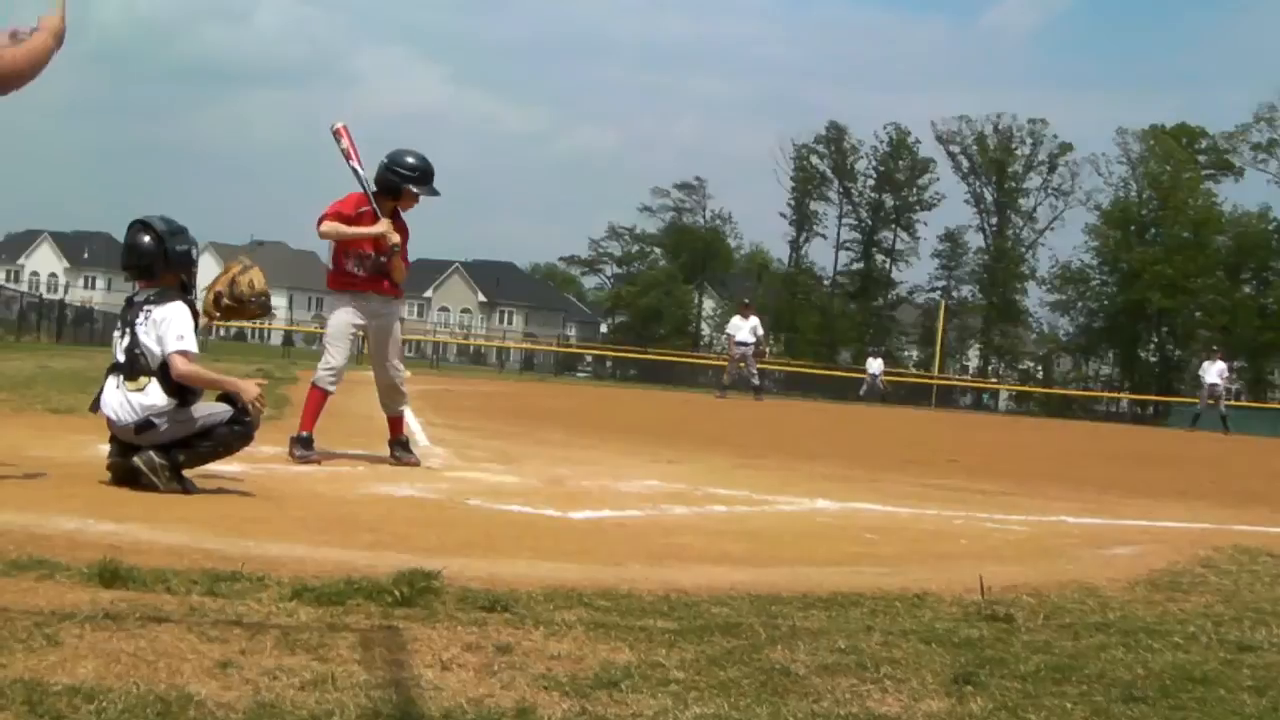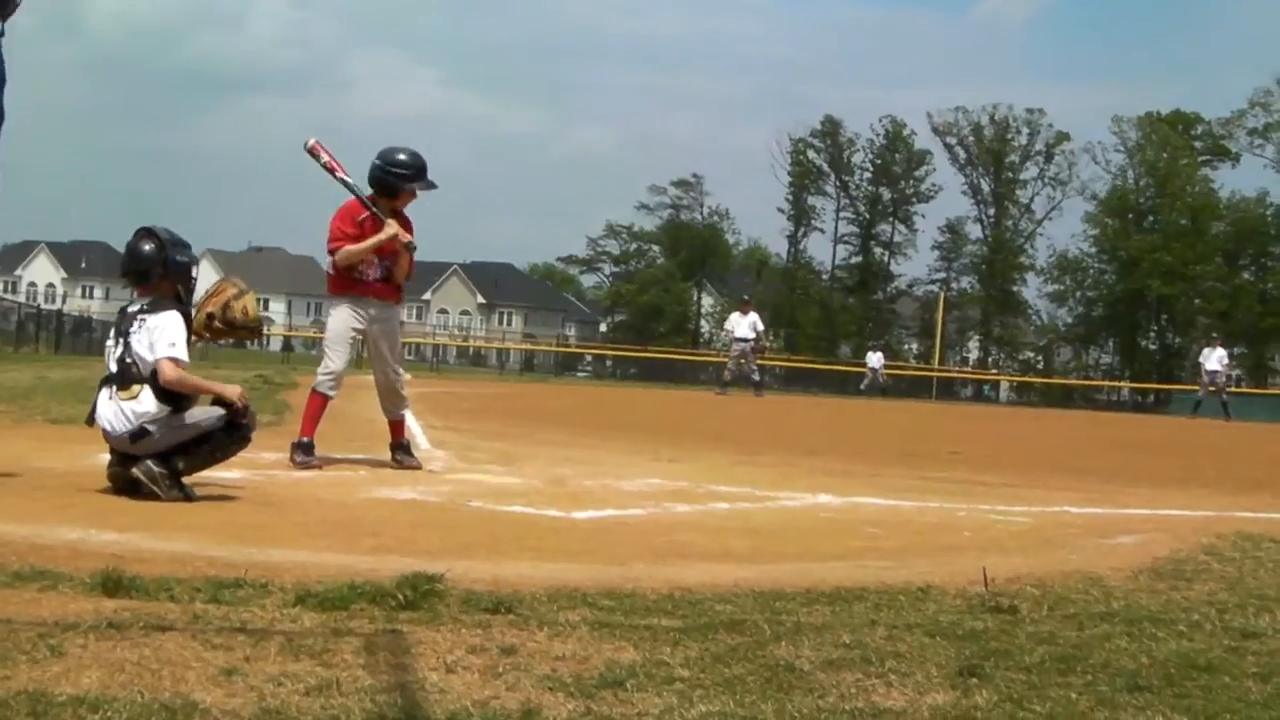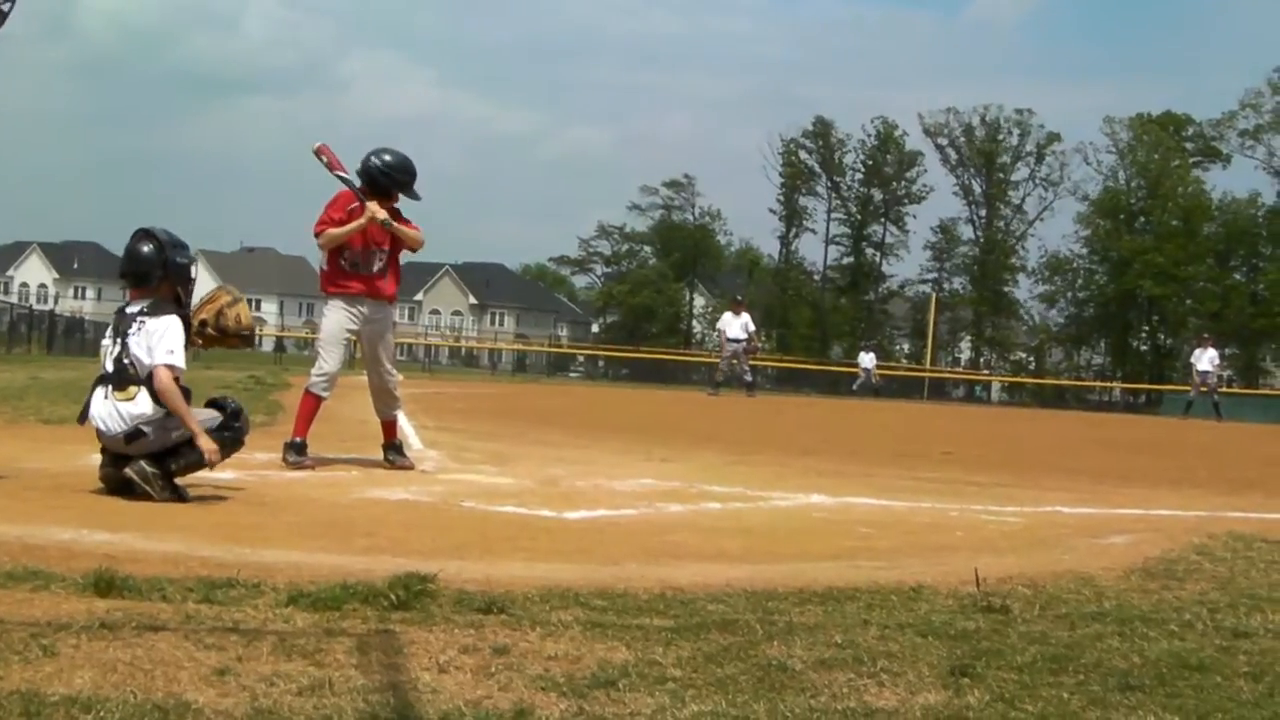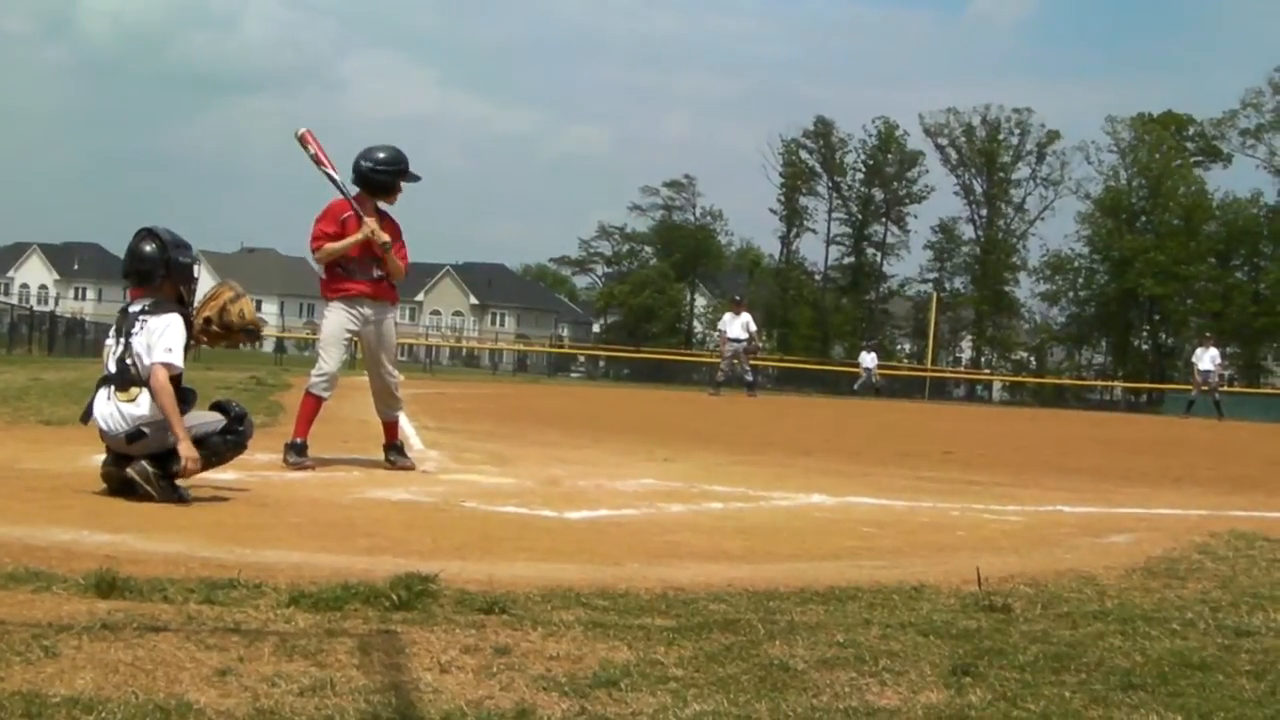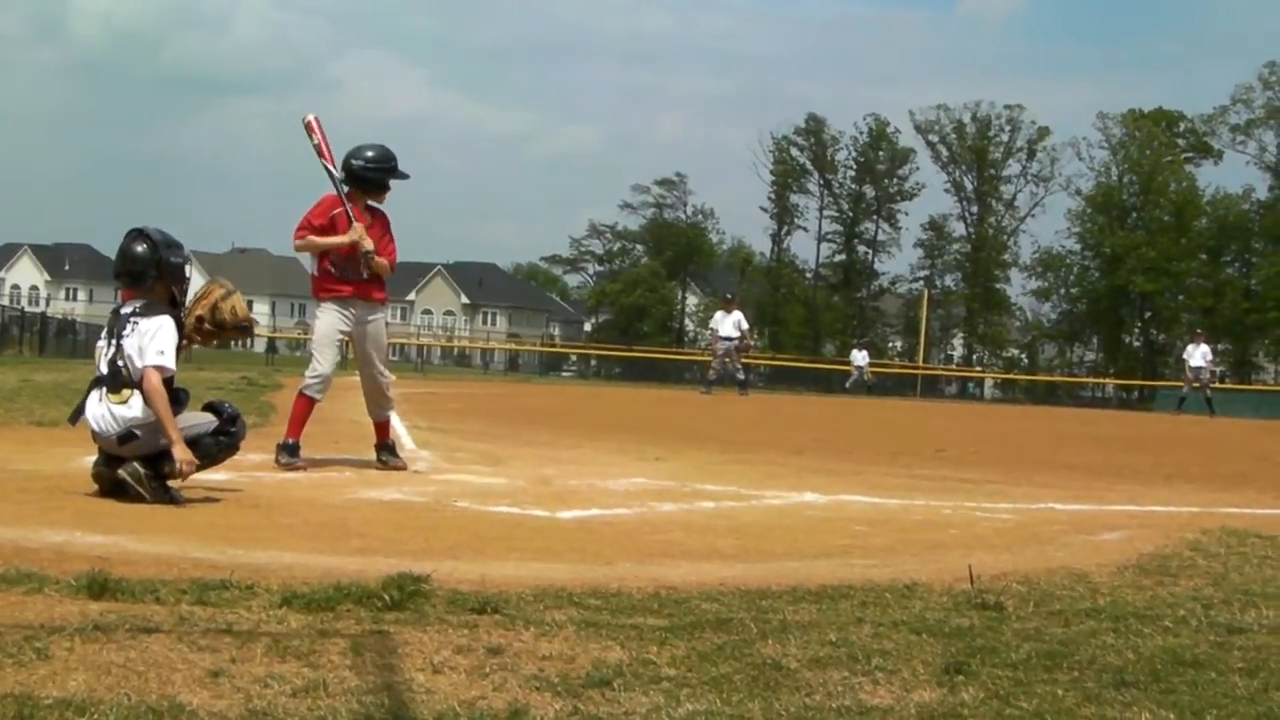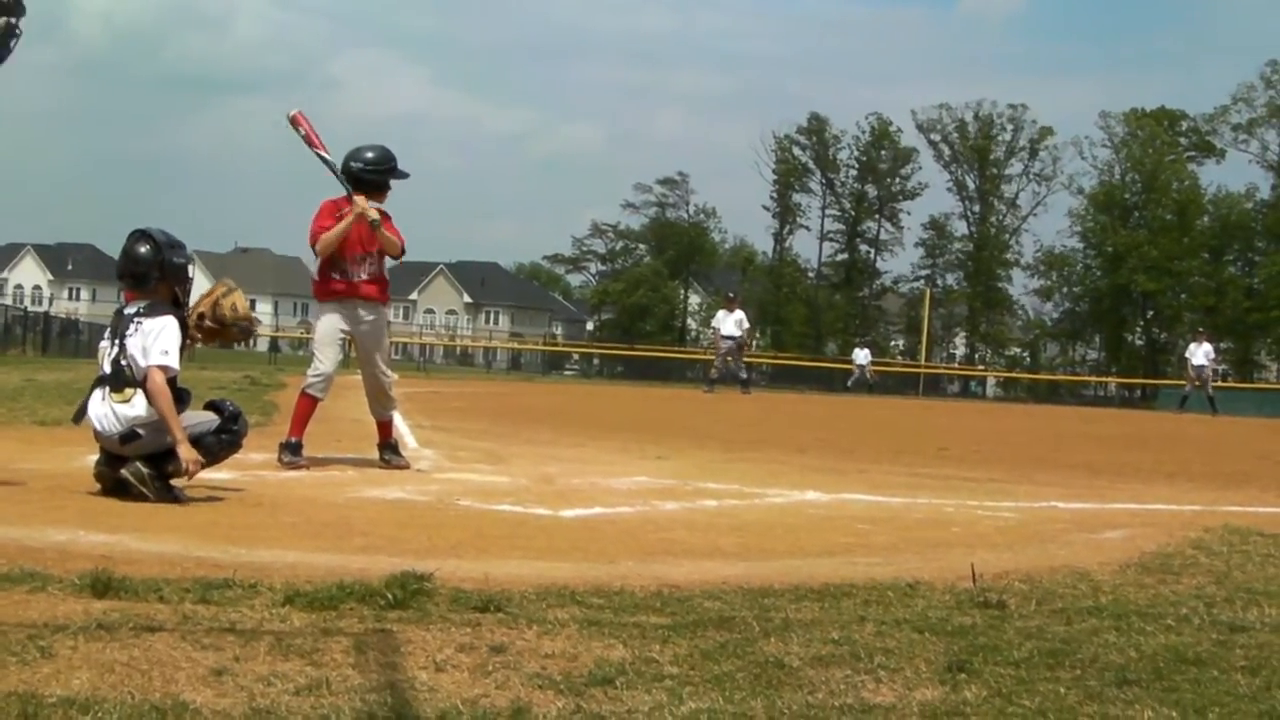
dt=0.5s
person 1, frame 1
left shoulder: (399, 226)
right shoulder: (357, 203)
right elbow: (324, 228)
left wrist: (395, 250)
right wrist: (371, 231)
left hip: (385, 304)
right hip: (349, 299)
left knee: (392, 374)
right knee: (332, 365)
left ankle: (398, 443)
right ankle: (302, 438)
person 1, frame 2
left shoulder: (402, 222)
right shoulder: (353, 210)
left elbow: (400, 278)
right elbow: (339, 256)
left wrist: (404, 249)
right wrist: (381, 238)
left hip: (386, 308)
right hip: (349, 302)
left knee: (392, 377)
right knee: (332, 369)
left ankle: (399, 446)
right ankle: (303, 444)
person 1, frame 3
left shoulder: (391, 213)
right shoulder: (345, 200)
left elbow: (418, 241)
right elbow: (323, 240)
left wrist: (387, 223)
right wrist: (363, 220)
left hip: (380, 307)
right hip: (343, 302)
left knee: (385, 377)
right knee: (326, 369)
left ankle: (392, 446)
right ankle: (296, 444)
person 1, frame 4
left shoulder: (389, 224)
right shoulder: (339, 209)
left elbow: (399, 274)
right elbow: (319, 254)
left wrist: (384, 247)
right wrist: (359, 236)
left hip: (381, 309)
right hip: (343, 305)
left knee: (387, 379)
right knee: (326, 370)
left ankle: (393, 447)
right ankle: (297, 445)
person 1, frame 5
left shoulder: (380, 219)
right shoulder: (331, 205)
left elbow: (387, 270)
right elbow: (300, 242)
left wrist: (369, 253)
right wrist: (345, 238)
left hip: (371, 309)
right hip: (334, 305)
left knee: (378, 379)
right knee: (320, 372)
left ankle: (385, 447)
right ankle: (289, 445)
person 1, frame 6
left shoulder: (381, 217)
right shoulder: (333, 208)
left elbow: (397, 251)
right elbow: (320, 248)
left wrist: (374, 221)
right wrist: (352, 217)
left hip: (373, 308)
right hip: (335, 305)
left knee: (380, 378)
right knee: (322, 370)
left ankle: (387, 446)
right ankle: (291, 444)
person 2, frame 1
left shoulder: (133, 305)
right shoulder: (173, 307)
right elbow: (181, 369)
right wrist: (238, 386)
left hip: (117, 417)
right hip: (147, 420)
right knee: (245, 418)
left ankle: (126, 452)
right ankle: (162, 461)
person 2, frame 2
left shoulder: (126, 315)
right shoulder: (167, 316)
right elbow: (169, 375)
left wrist: (194, 332)
right wrist: (221, 389)
left hip: (114, 428)
right hip: (142, 429)
right knee: (240, 418)
left ankle: (126, 463)
right ankle: (161, 470)
person 2, frame 3
left shoulder: (122, 316)
right shoulder: (167, 319)
right elbow: (163, 383)
right wrist: (200, 435)
left hip: (107, 428)
right hip: (137, 429)
right knee: (233, 422)
left ankle: (117, 464)
right ankle: (153, 470)
person 2, frame 4
left shoulder: (127, 315)
right shoulder: (168, 318)
right elbow: (159, 380)
right wrist: (183, 440)
left hip: (110, 426)
right hip: (138, 428)
left knee: (184, 398)
right knee: (238, 426)
left ankle: (120, 461)
right ankle: (153, 470)
person 2, frame 5
left shoulder: (119, 316)
right shoulder: (160, 320)
right elbow: (152, 382)
right wrist: (177, 443)
left hip: (102, 428)
right hip: (130, 430)
left knee: (176, 400)
right knee: (230, 427)
left ankle: (111, 464)
right ankle: (147, 473)
person 2, frame 6
left shoulder: (123, 316)
right shoulder: (164, 320)
right elbow: (155, 381)
left wrist: (187, 337)
right wrist: (182, 442)
left hip: (105, 427)
right hip: (133, 430)
right knee: (232, 425)
left ankle: (113, 462)
right ankle: (148, 472)
